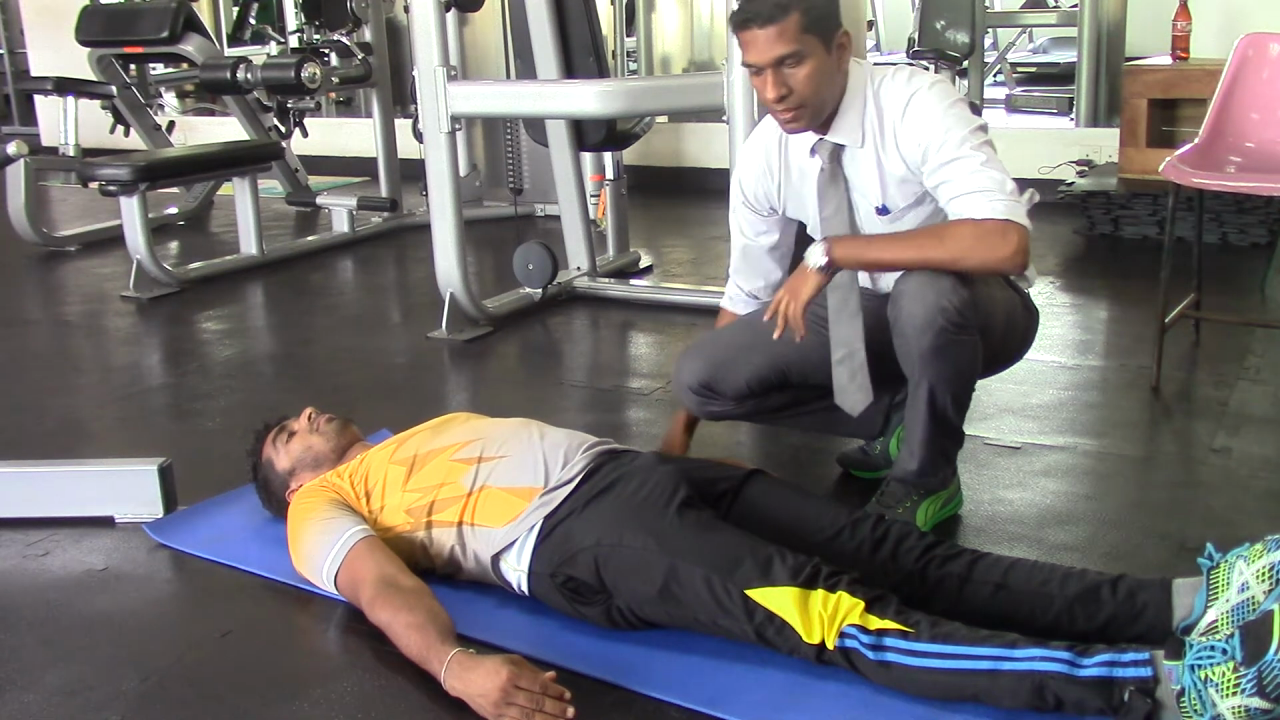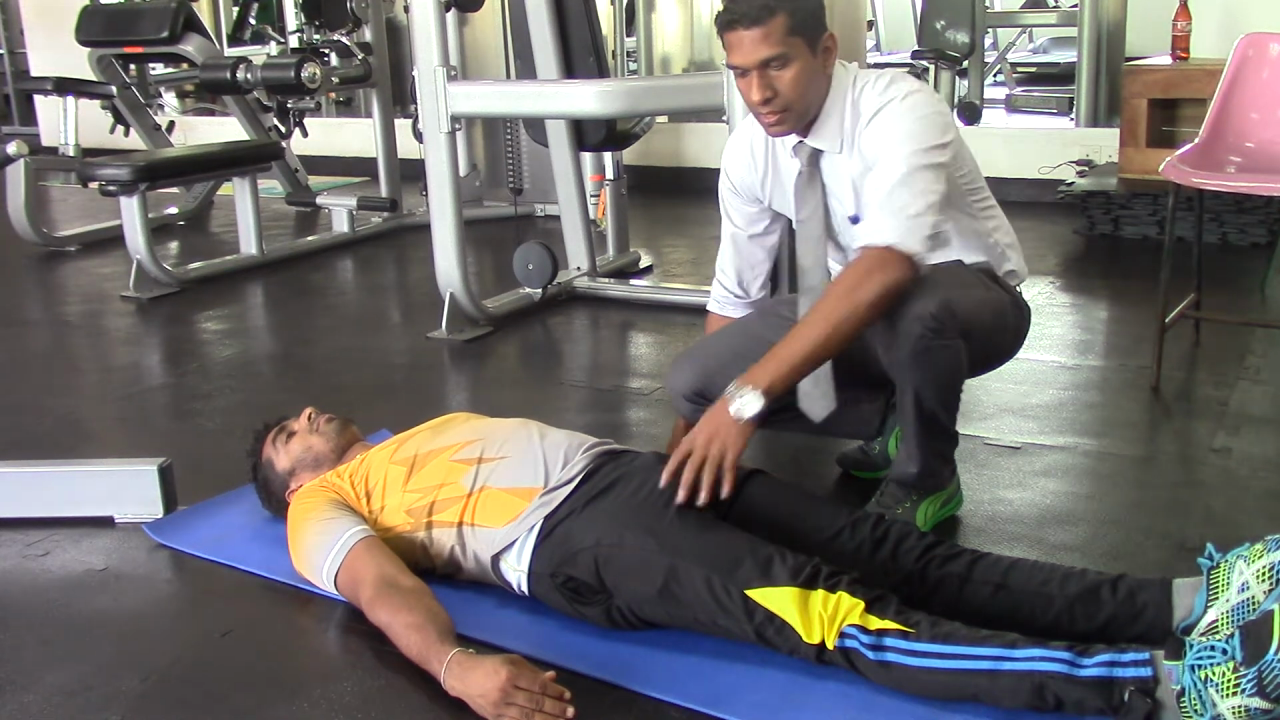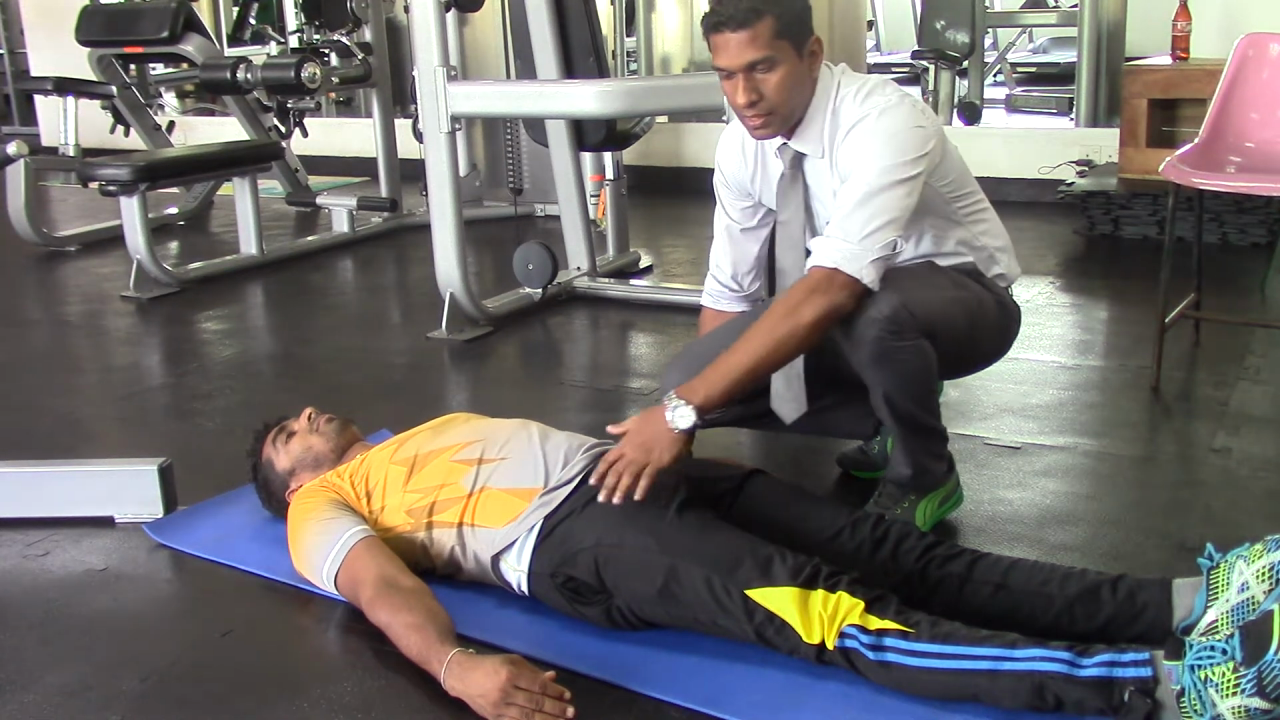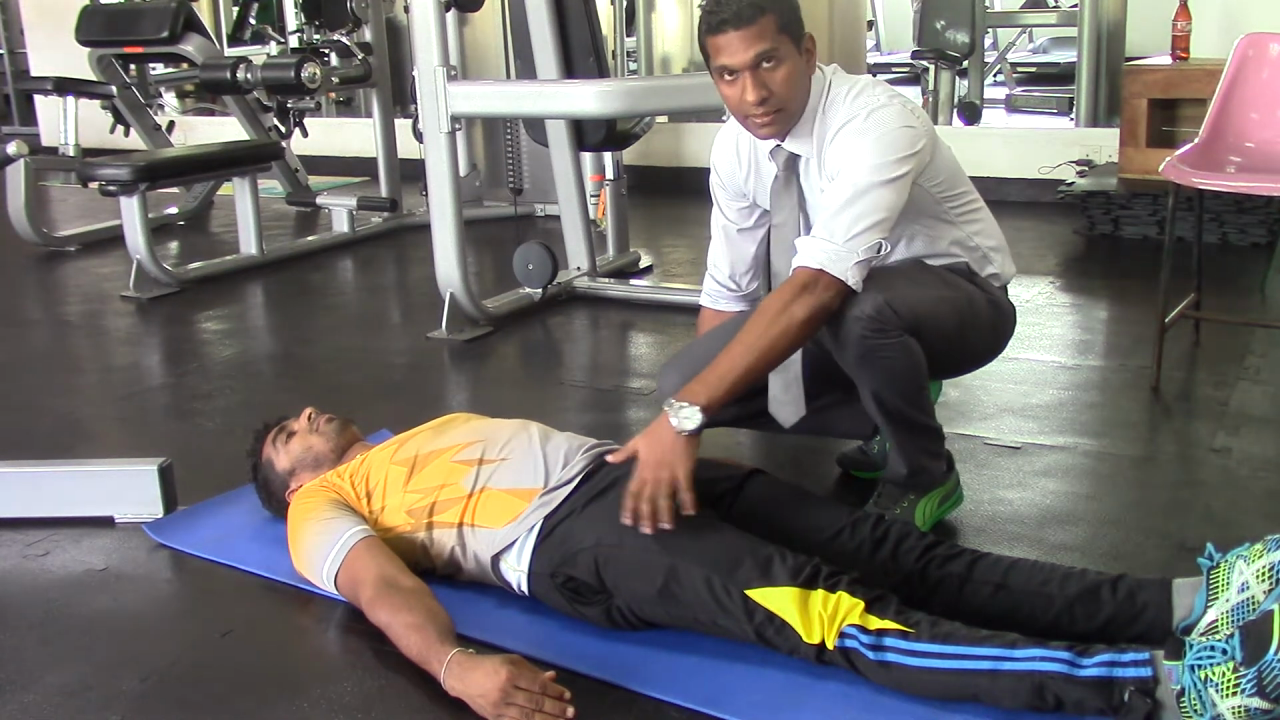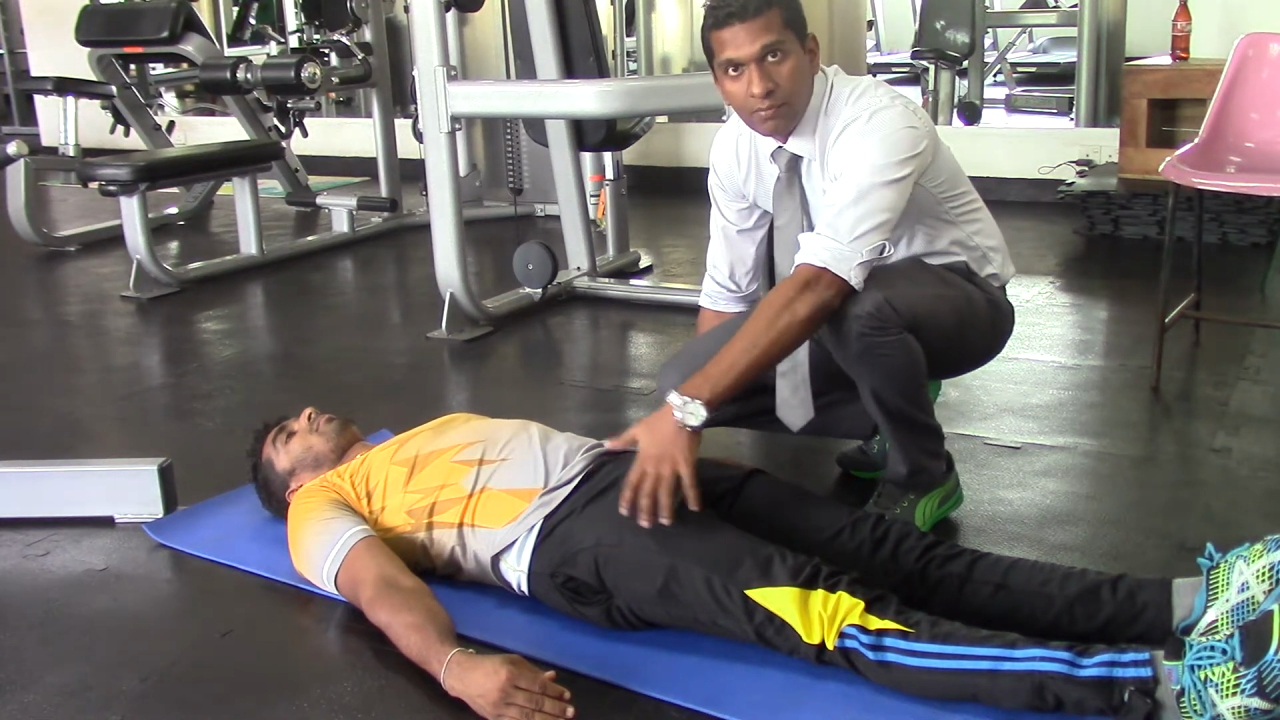
dt=0.3s
person 1, frame 1
left shoulder: (423, 438)
right shoulder: (325, 514)
right elbow: (383, 588)
left wrist: (686, 443)
left hip: (632, 469)
right hip: (575, 538)
left knee: (898, 554)
right knee: (835, 617)
left ankle: (1188, 605)
person 1, frame 2
left shoulder: (420, 439)
right shoulder: (325, 512)
right elbow: (382, 589)
left hip: (627, 470)
right hip: (571, 539)
left knee: (896, 556)
right knee: (831, 617)
left ankle: (1187, 603)
person 1, frame 3
left shoulder: (422, 439)
right shoulder: (323, 513)
right elbow: (383, 587)
right hip: (568, 539)
left knee: (898, 554)
right knee: (830, 615)
left ankle: (1188, 603)
person 1, frame 4
left shoulder: (420, 440)
right shoulder: (324, 511)
right elbow: (383, 587)
left hip: (622, 470)
right hip: (570, 539)
left knee: (899, 554)
right knee: (831, 616)
left ankle: (1186, 602)
person 1, frame 5
left shoulder: (423, 438)
right shoulder: (323, 513)
right elbow: (382, 589)
left hip: (619, 471)
right hip: (569, 539)
left knee: (897, 556)
right knee: (829, 616)
left ankle: (1188, 604)
person 2, frame 1
left shoulder: (919, 105)
right shoulder: (761, 155)
left elbow: (1005, 245)
right elbow: (748, 295)
left wrist: (834, 252)
right wrist: (683, 426)
left hip: (971, 305)
right hip: (867, 308)
left knee: (926, 297)
right knee: (700, 375)
left ankle: (927, 477)
right ankle: (894, 419)
person 2, frame 2
left shoulder: (898, 111)
right shoulder: (748, 148)
left elbow: (882, 270)
right elbow: (733, 293)
left wrist: (746, 397)
right wrist: (686, 431)
left hip: (969, 297)
right hip: (858, 311)
left knee: (911, 308)
right knee: (694, 382)
left ankle: (924, 477)
right ankle: (893, 418)
person 2, frame 3
left shoulder: (885, 122)
right shoulder: (741, 144)
left elbow: (829, 289)
right elbow: (729, 290)
left wrist: (683, 410)
right wrist: (682, 402)
left hip: (962, 299)
right hip: (846, 316)
left knee: (871, 311)
right knee: (686, 381)
left ankle: (922, 476)
right ankle: (890, 420)
person 2, frame 4
left shoulder: (876, 123)
right shoulder: (735, 145)
left elbow: (816, 287)
right elbow: (728, 290)
left wrist: (685, 414)
right wrist: (686, 404)
left hip: (958, 299)
right hip: (846, 308)
left knee: (857, 309)
right knee: (685, 383)
left ankle: (923, 474)
right ankle: (895, 415)
person 2, frame 5
left shoulder: (878, 123)
right shoulder: (734, 146)
left elbow: (819, 284)
right elbow: (726, 291)
left wrist: (687, 406)
right wrist: (685, 409)
left hip: (956, 300)
right hip: (847, 313)
left knee: (862, 305)
right knee: (686, 379)
left ankle: (921, 475)
right ankle: (892, 419)
